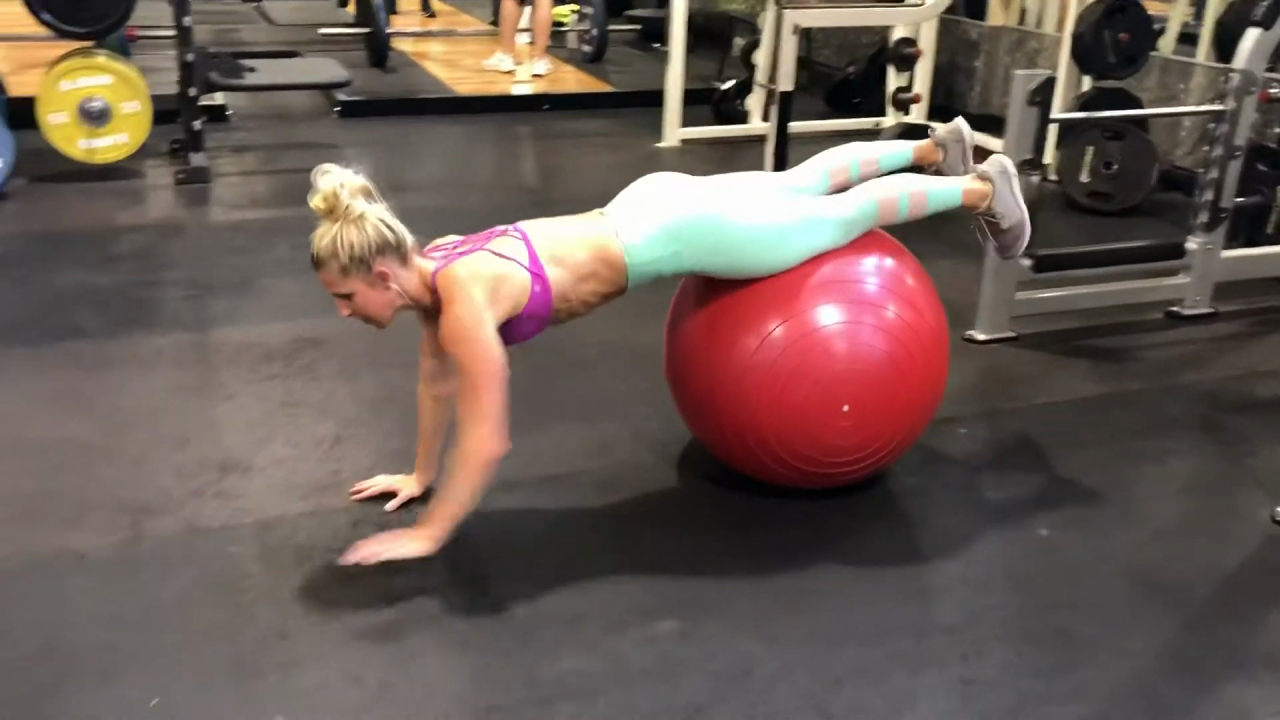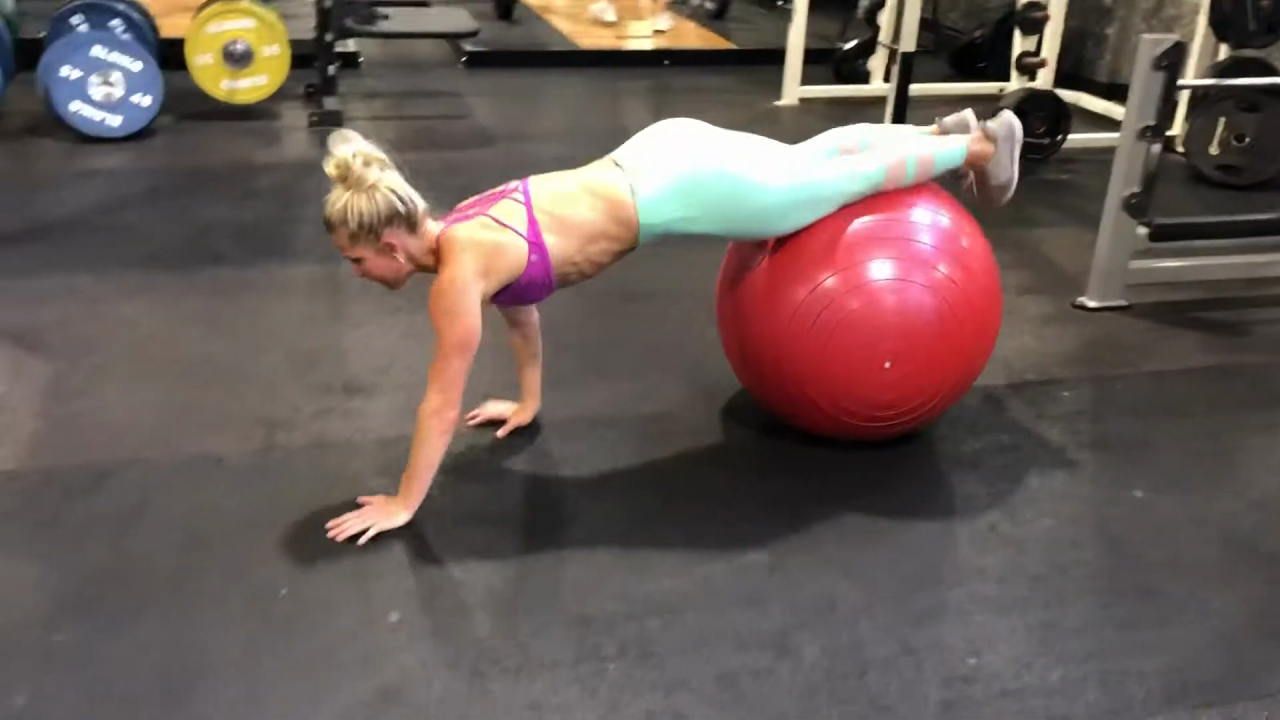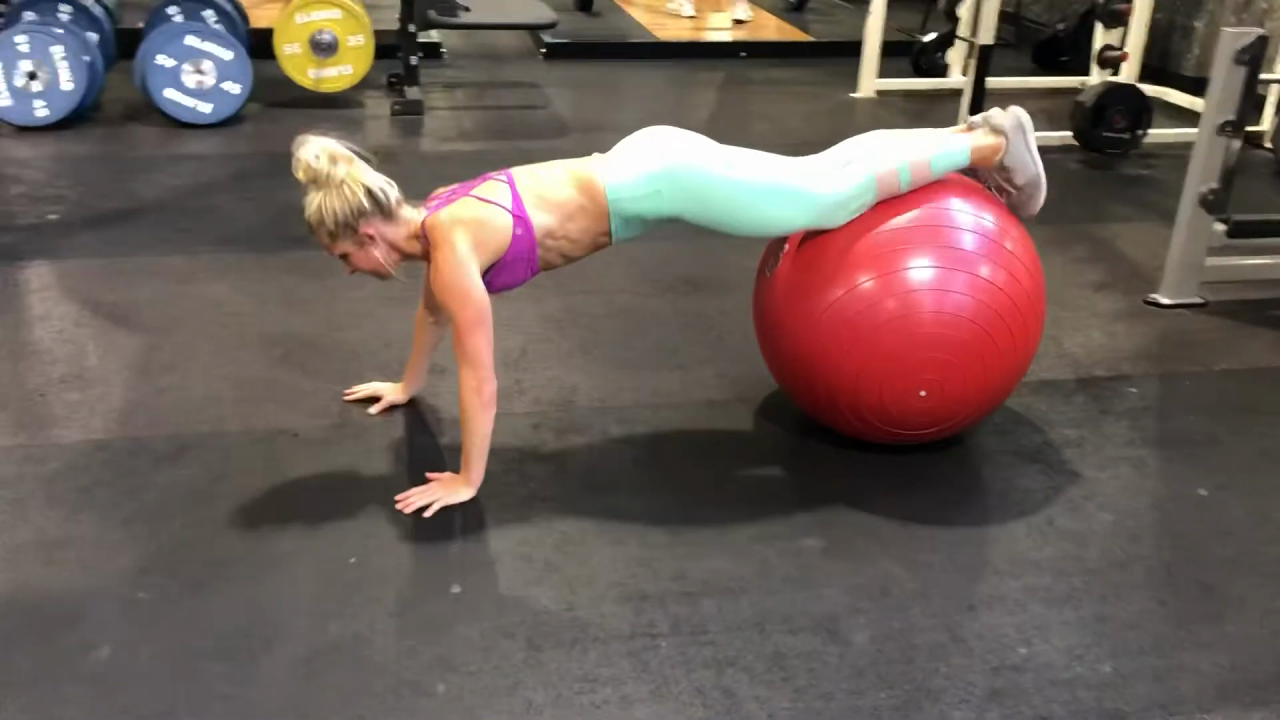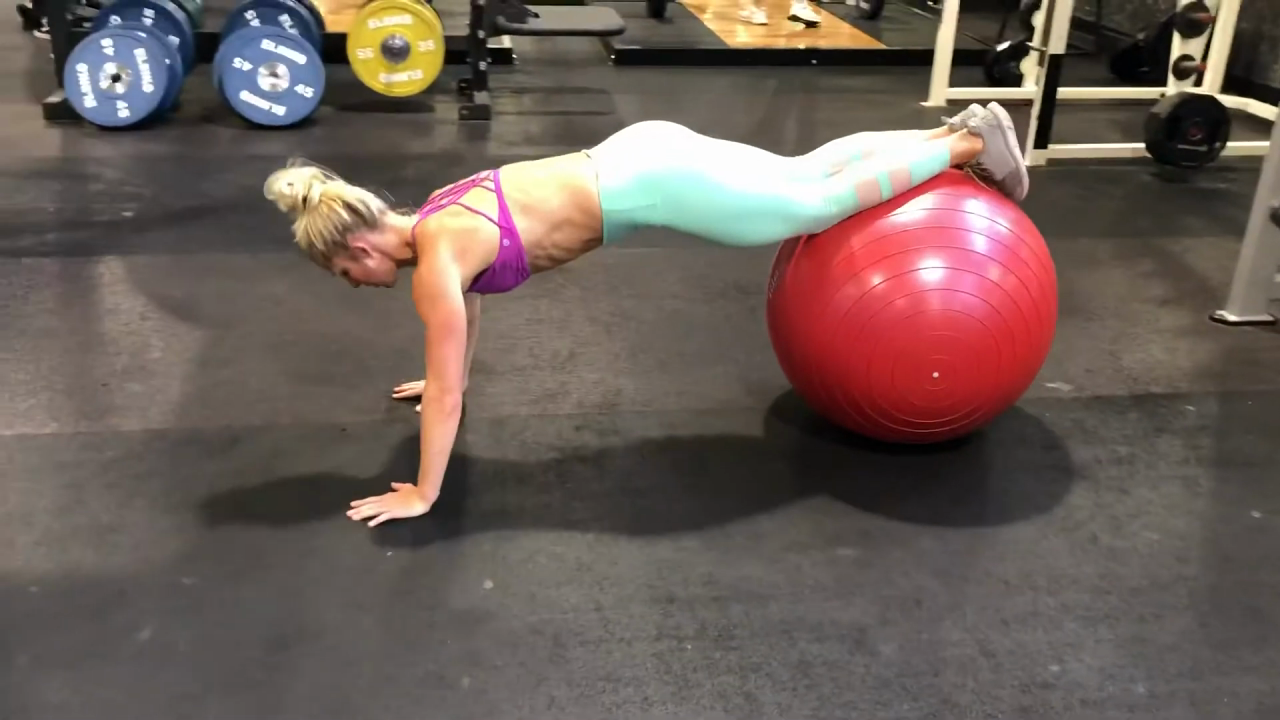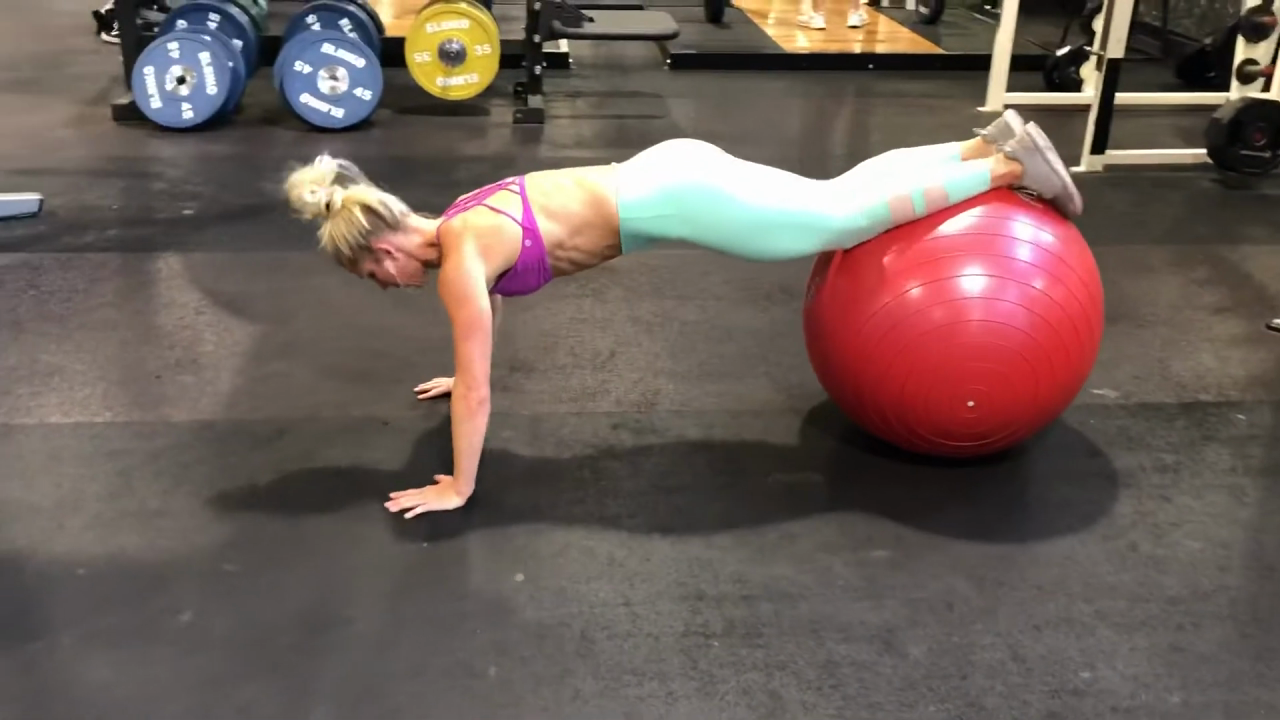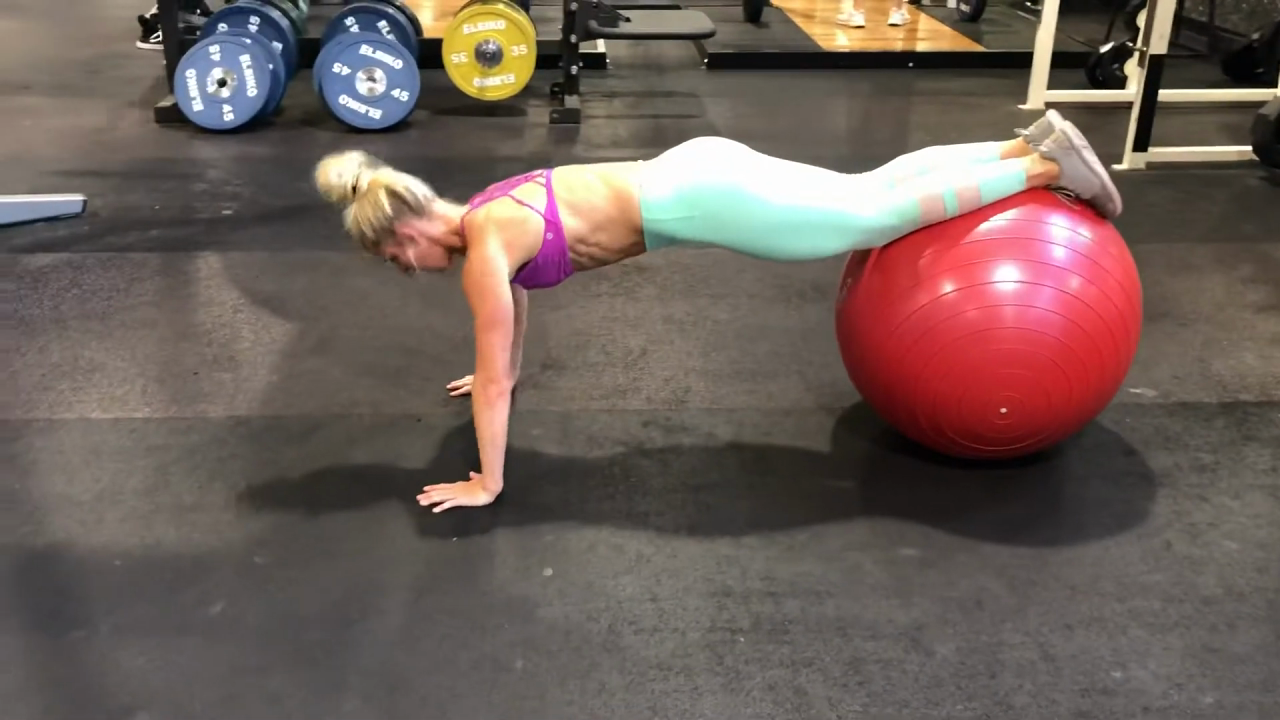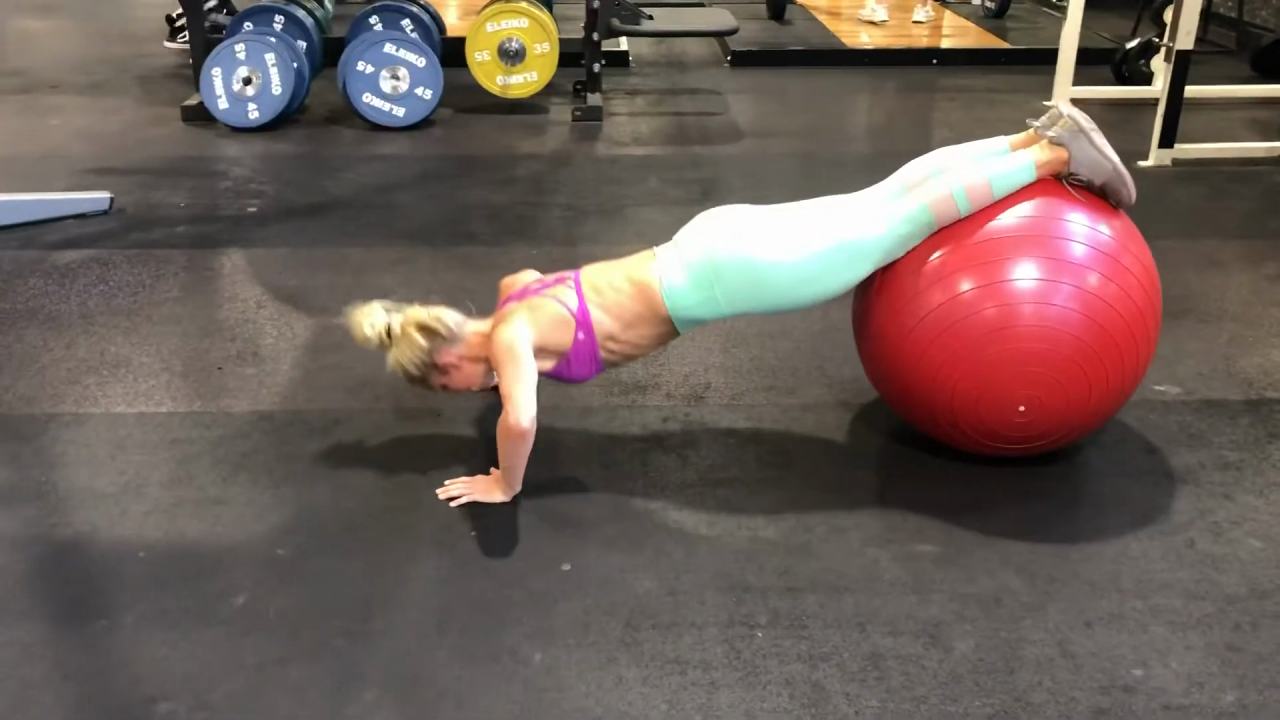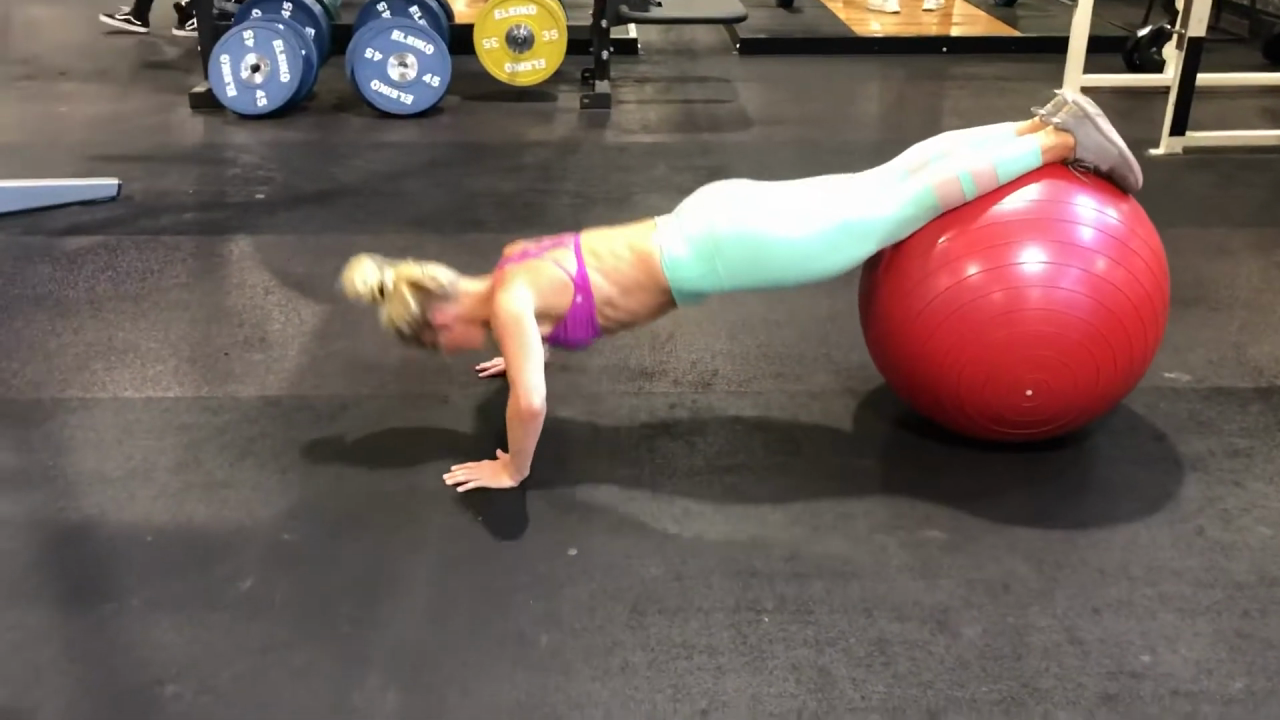
dt=0.4s
person 1, frame 1
left shoulder: (461, 300)
right shoulder: (426, 271)
left elbow: (485, 441)
right elbow: (435, 380)
left wrist: (428, 533)
right wrist: (419, 475)
left hip: (675, 232)
right hip: (651, 203)
left knee: (841, 218)
right knee: (800, 184)
left ankle: (981, 190)
right ankle: (932, 148)
person 1, frame 2
left shoulder: (458, 266)
right shoulder: (463, 225)
left elbow: (442, 401)
right elbow: (520, 311)
left wrist: (403, 504)
right wrist: (529, 403)
left hip: (679, 191)
right hip: (662, 154)
left knee: (849, 178)
right knee: (812, 158)
left ankle: (982, 147)
right ankle: (947, 132)
person 1, frame 3
left shoulder: (451, 240)
right shoulder: (433, 222)
left elbow: (480, 375)
right elbow: (435, 306)
left wrist: (468, 480)
right wrist: (408, 386)
left hip: (656, 180)
right hip: (645, 162)
left knee: (836, 199)
right knee: (817, 172)
left ankle: (993, 143)
right ankle: (973, 133)
person 1, frame 4
left shoulder: (437, 254)
right shoulder: (434, 220)
left elbow: (446, 392)
right elbow: (469, 297)
left wrist: (422, 495)
right wrist: (447, 380)
left hip: (649, 185)
right hip: (641, 152)
left knee: (821, 205)
right knee: (807, 174)
left ankle: (971, 144)
right ankle: (957, 131)
person 1, frame 5
left shoulder: (459, 254)
right shoulder: (461, 226)
left elbow: (475, 390)
right elbow: (494, 299)
left wrist: (458, 489)
right wrist: (470, 375)
left hip: (669, 198)
right hip: (667, 171)
left knee: (849, 219)
right knee: (837, 197)
left ankle: (1011, 166)
right ankle: (989, 146)
person 1, frame 6
left shoulder: (482, 244)
right shoulder: (486, 217)
left elbow: (490, 384)
right elbow: (517, 292)
left wrist: (486, 486)
right wrist: (507, 372)
left hip: (695, 200)
right hip: (696, 170)
left knee: (879, 216)
right knee: (872, 191)
left ankle: (1048, 166)
right ankle: (1030, 144)
person 1, frame 7
left shoulder: (509, 338)
right shoulder: (513, 298)
left elbow: (519, 420)
left wrist: (503, 486)
right wrist: (521, 373)
left hip: (714, 273)
right hip: (711, 244)
left knee: (898, 227)
right knee: (883, 202)
left ankle: (1057, 156)
right ankle: (1041, 137)
person 1, frame 8
left shoulder: (509, 300)
right shoulder: (506, 275)
left elbow: (530, 401)
left wrist: (512, 470)
right wrist: (524, 348)
left hip: (716, 250)
right hip: (711, 218)
left knee: (901, 209)
right knee: (887, 186)
left ankle: (1063, 140)
right ankle: (1048, 122)
